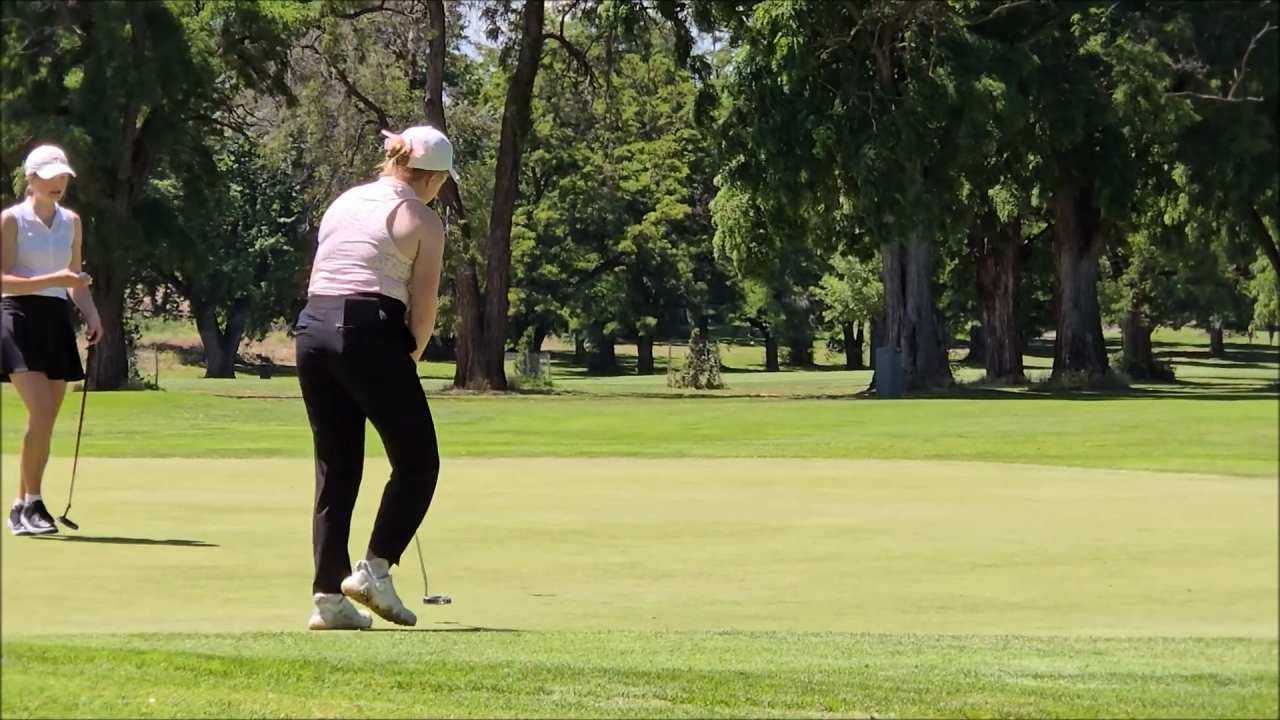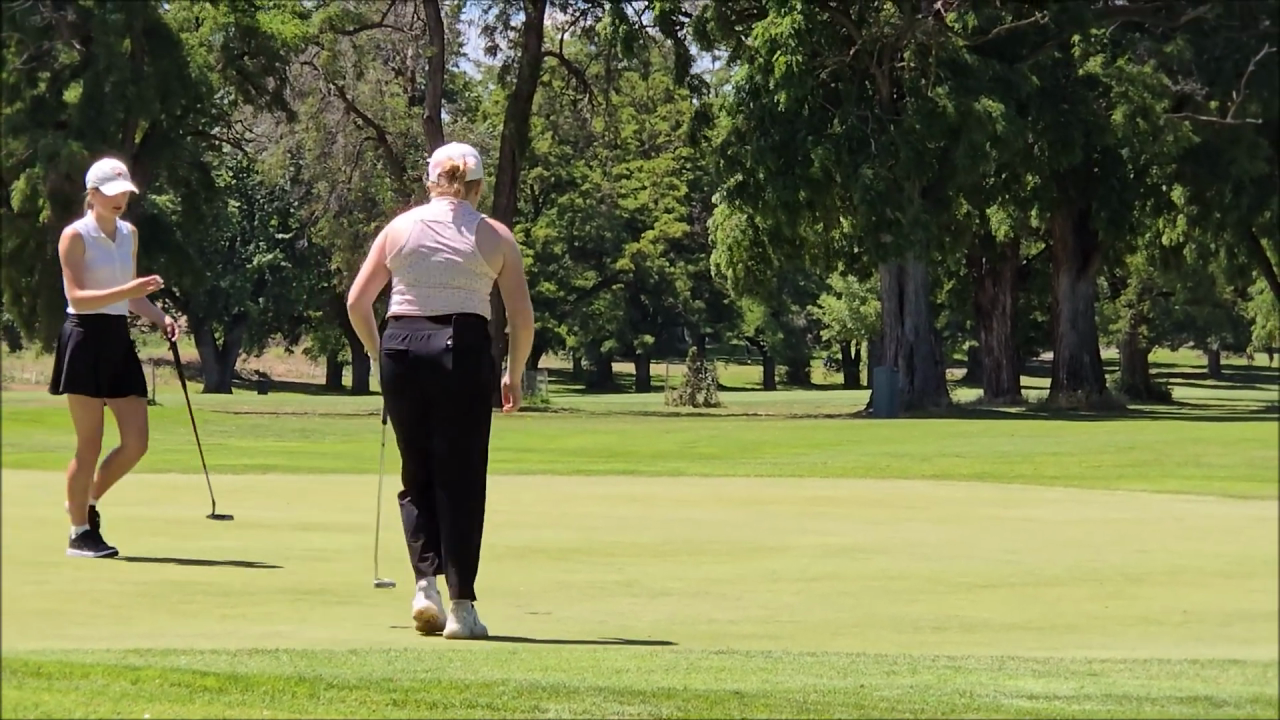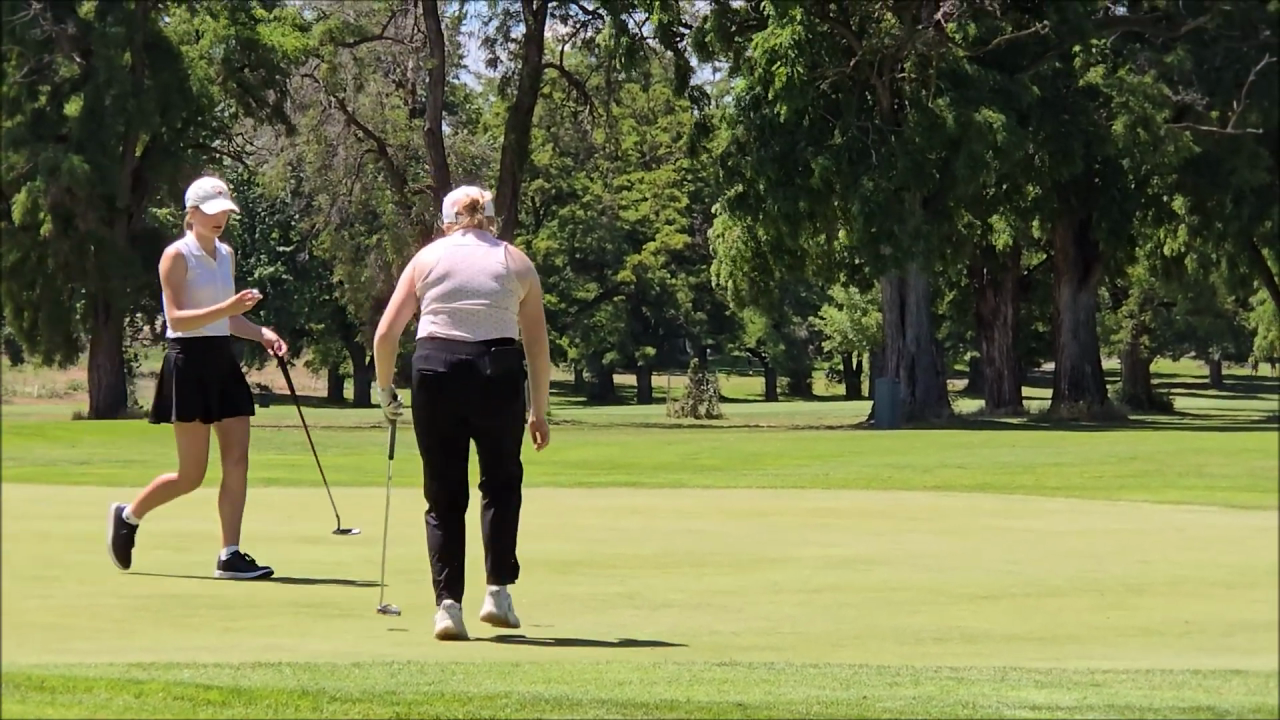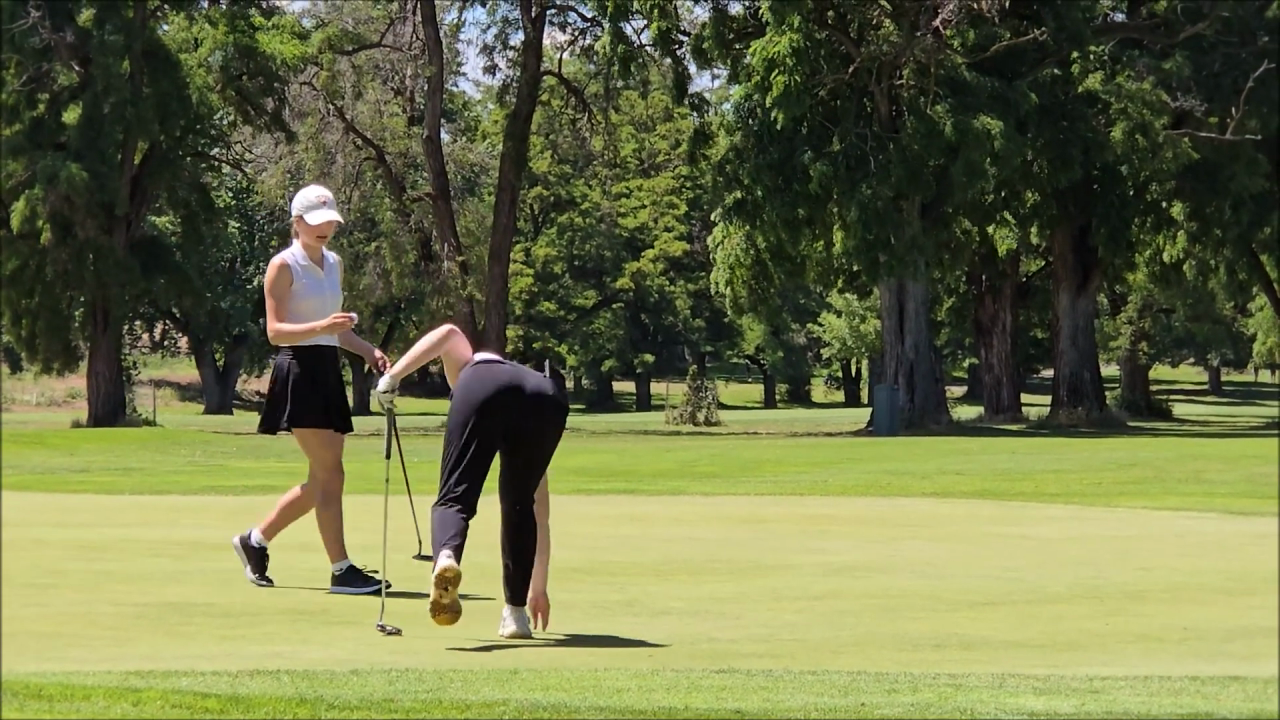
dt=0.5s
person 1, frame 1
left shoulder: (345, 201)
right shoulder: (424, 220)
right elbow: (424, 307)
right wrist: (408, 356)
left hip: (313, 330)
right hip: (372, 335)
left knee: (336, 471)
right knee: (416, 462)
left ankle: (328, 598)
right ankle: (372, 569)
person 1, frame 2
left shoulder: (400, 226)
right shoulder: (495, 234)
left elbow: (357, 302)
right elbow: (522, 317)
left wrist: (381, 352)
right wrist: (514, 374)
left hip: (403, 349)
right hip: (464, 353)
left knee: (419, 479)
right knee: (462, 484)
left ankle: (426, 588)
right ankle: (461, 608)
person 1, frame 3
left shoulder: (428, 256)
right shoulder: (517, 261)
left elbow: (385, 332)
right elbow: (537, 343)
left wrist: (385, 390)
right wrist: (539, 412)
left hip: (435, 370)
right hip: (498, 374)
left knee: (444, 498)
right knee: (503, 486)
left ankle: (448, 606)
right ankle: (498, 594)
person 1, frame 4
left shoulder: (474, 367)
left elbow: (449, 333)
right elbow: (540, 502)
left wrist: (393, 375)
left hip: (485, 385)
right hip: (544, 398)
left knee: (453, 497)
right knee: (520, 505)
left ankle: (446, 558)
right ankle: (516, 613)
person 2, frame 1
left shoulder: (72, 221)
left wrist: (92, 313)
right wrist: (53, 278)
left hip: (57, 323)
left knee: (42, 422)
right knee: (42, 414)
right ankle: (33, 504)
person 2, frame 2
left shoulder: (129, 233)
right shoulder: (75, 235)
right elbow: (77, 297)
left wrist: (159, 315)
right wrist: (127, 289)
left hip: (118, 339)
right hip: (85, 339)
left knee: (137, 442)
right knee: (89, 445)
left ankle: (87, 502)
right ankle: (80, 533)
person 2, frame 3
left shoulder: (226, 254)
right shoulder: (176, 254)
right elbow: (176, 319)
left wrist: (262, 333)
right wrist: (223, 310)
left hip: (223, 361)
right hip: (189, 362)
left knee: (237, 462)
right knee: (192, 474)
left ankle: (231, 554)
right ankle: (127, 514)
person 2, frame 4
left shoulder: (334, 263)
right shoulder: (283, 264)
right elbow: (275, 331)
left wrist: (368, 349)
right wrist: (322, 326)
left hip: (329, 371)
right hip: (299, 372)
left knee: (322, 482)
right knee: (329, 476)
left ankle: (255, 540)
right ankle: (342, 571)
